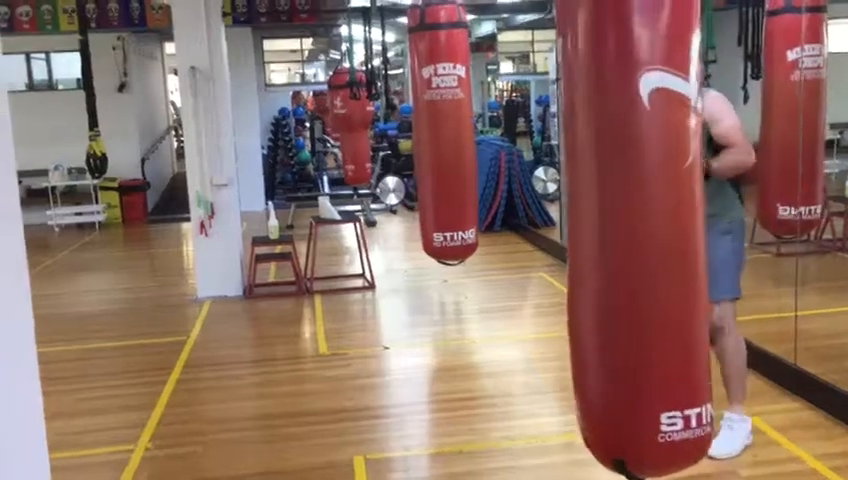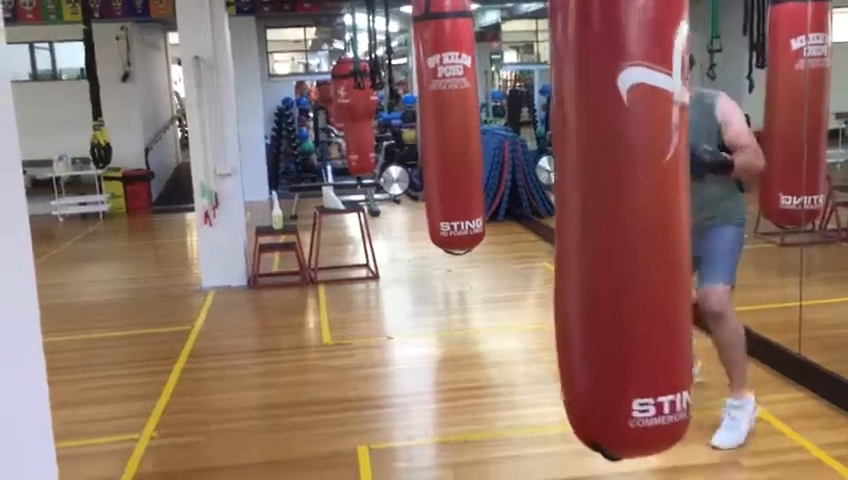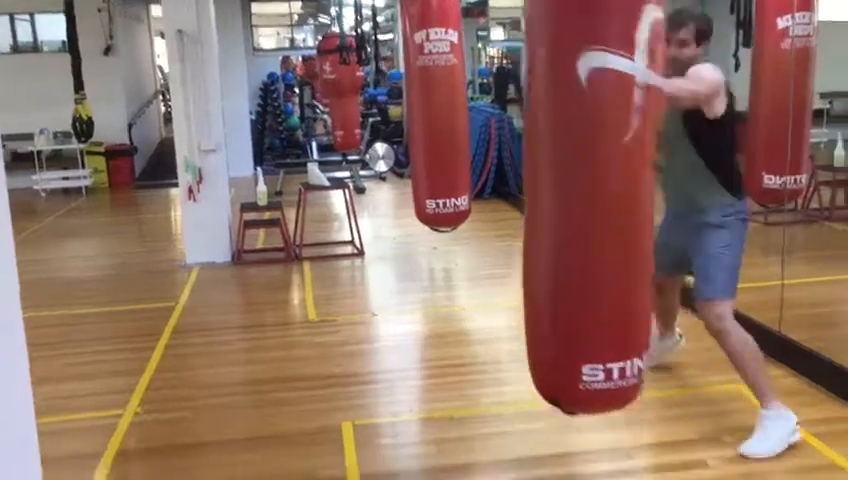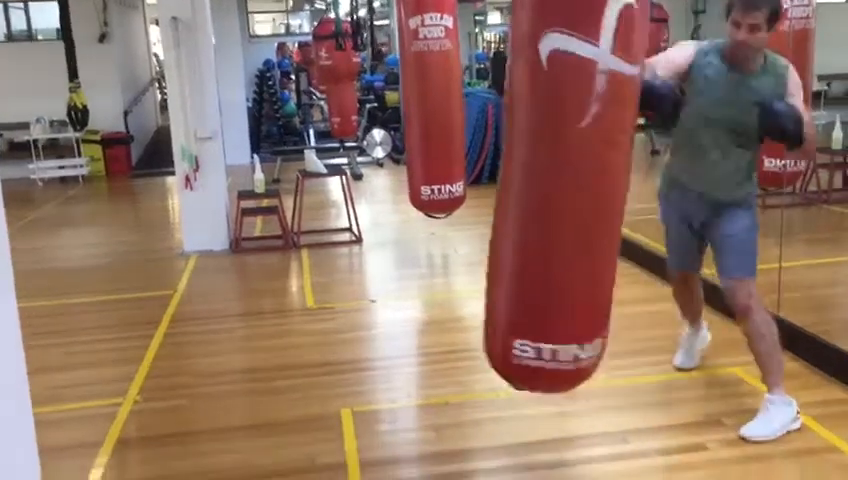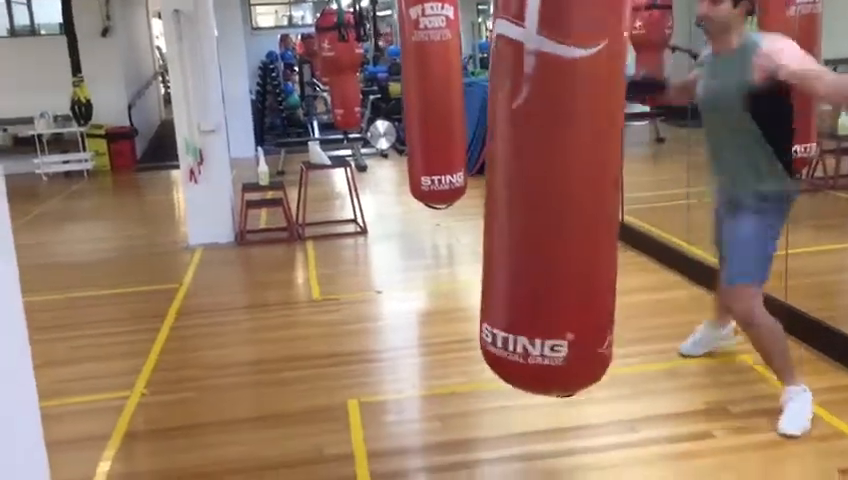
dt=0.3s
person 1, frame 1
left shoulder: (708, 103)
left elbow: (745, 156)
left wrist: (701, 170)
left hip: (719, 222)
left knee: (719, 318)
left ankle: (737, 419)
person 1, frame 2
left shoulder: (717, 106)
left elbow: (756, 161)
left wrist: (719, 163)
left hip: (721, 220)
left knee: (714, 304)
left ankle: (740, 401)
person 1, frame 3
left shoulder: (705, 78)
right shoulder: (667, 82)
left elbow: (682, 95)
left hip: (719, 217)
right hip: (680, 211)
left knee: (716, 315)
right knee: (661, 279)
left ankle: (778, 416)
right ankle: (665, 338)
person 1, frame 4
left shoulder: (783, 75)
right shoulder: (692, 56)
left elbow: (806, 136)
right elbow: (646, 74)
left wrist: (792, 128)
left hip: (735, 201)
right hip: (682, 192)
left knee: (742, 299)
right knee: (683, 279)
left ankle: (779, 402)
right ankle: (695, 333)
person 1, frame 5
left shoulder: (768, 50)
right shoulder: (710, 61)
right elbow: (682, 94)
left hip: (761, 195)
right hip: (732, 191)
left knee: (744, 302)
right knee: (730, 277)
left ankle: (796, 391)
right ankle: (719, 327)
